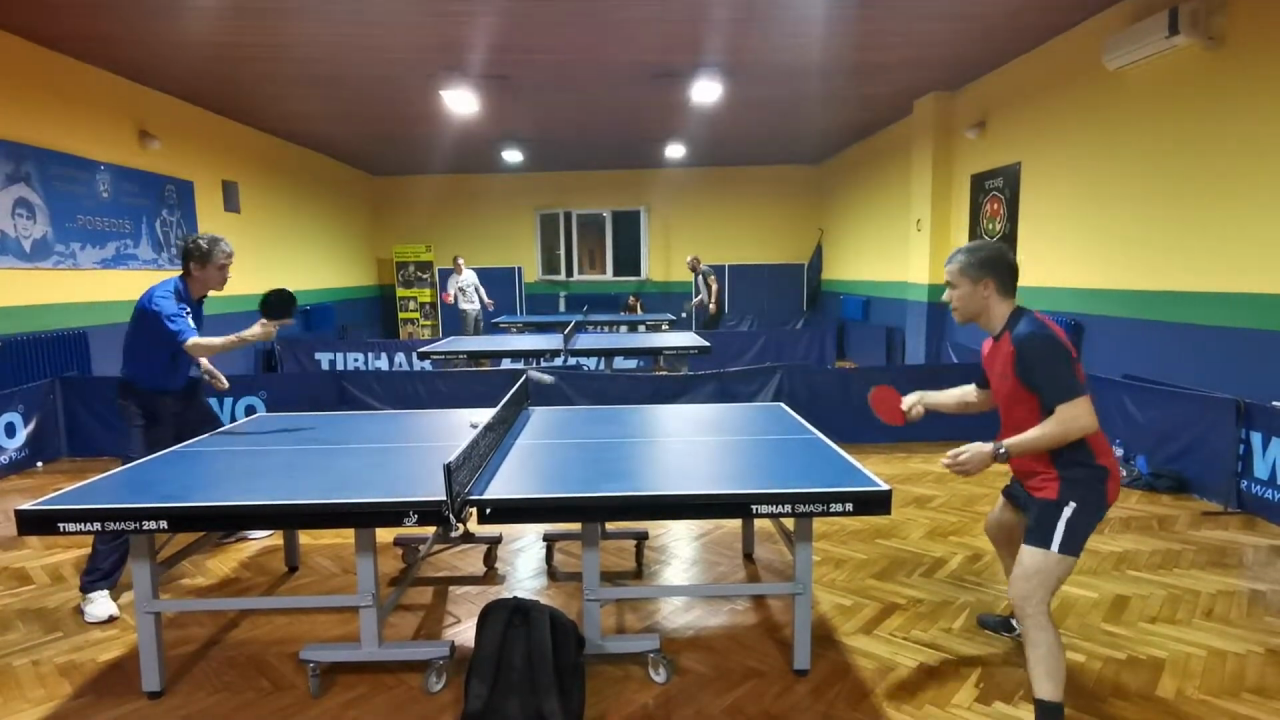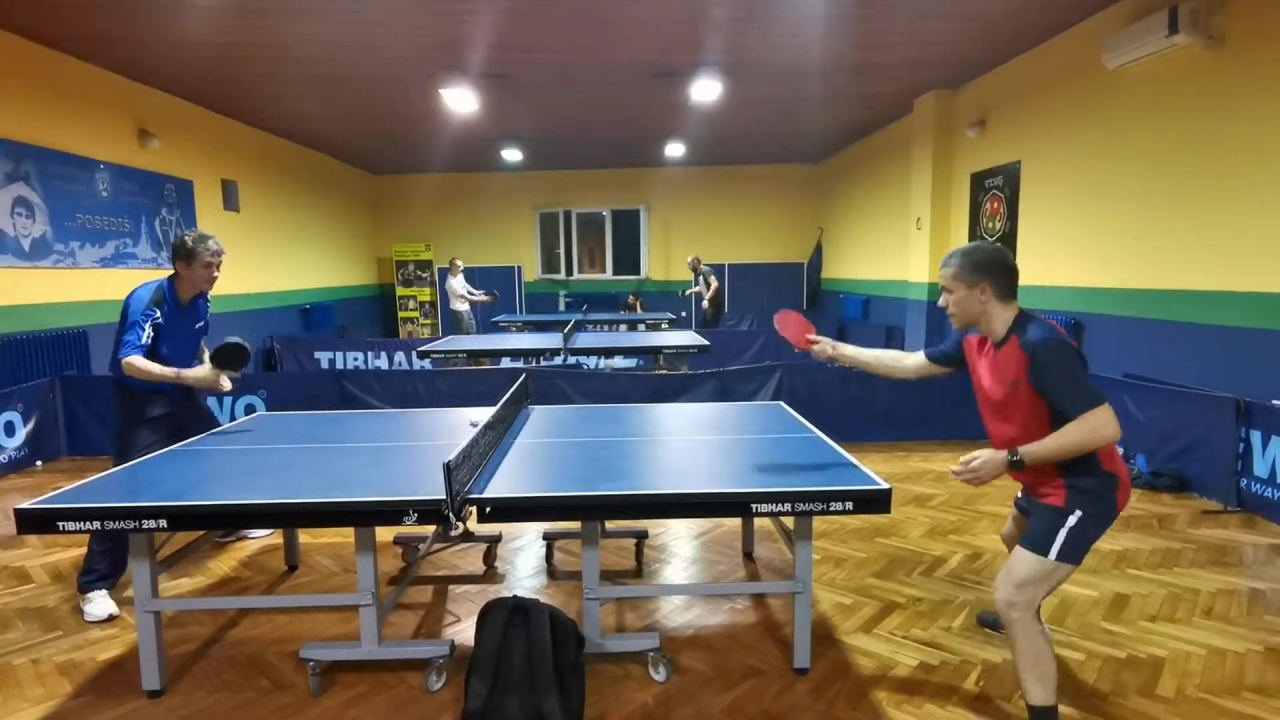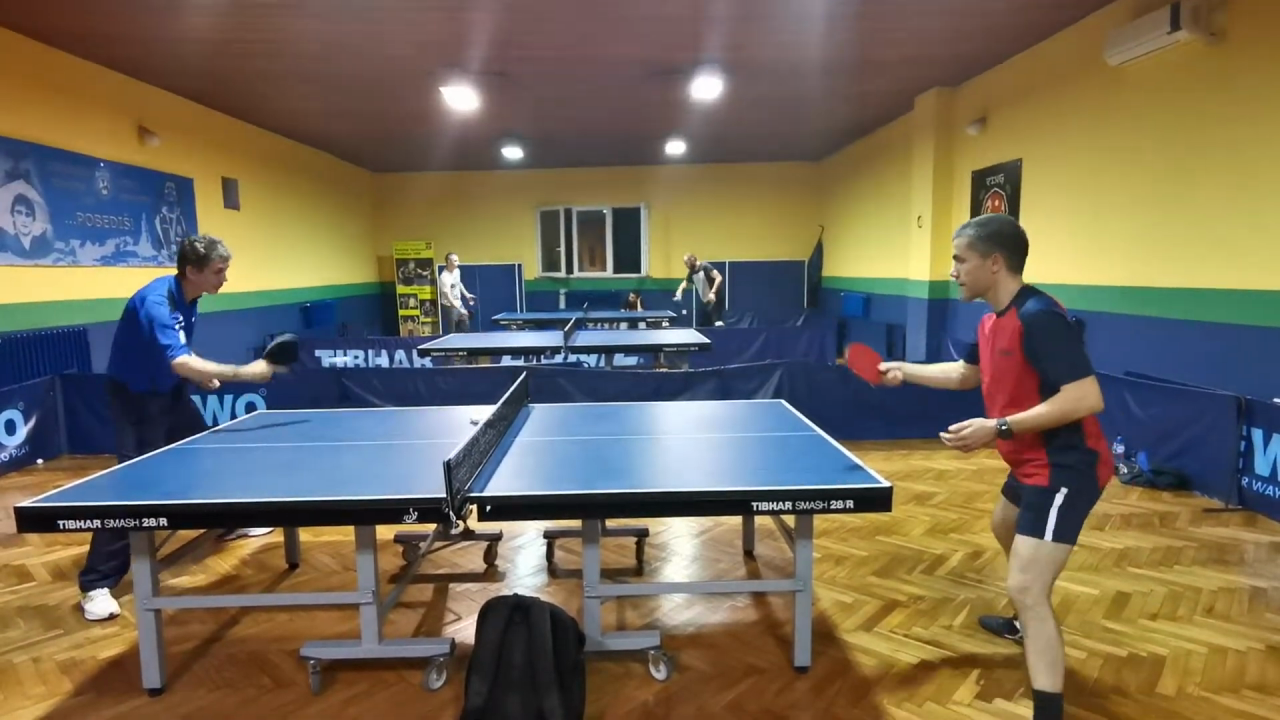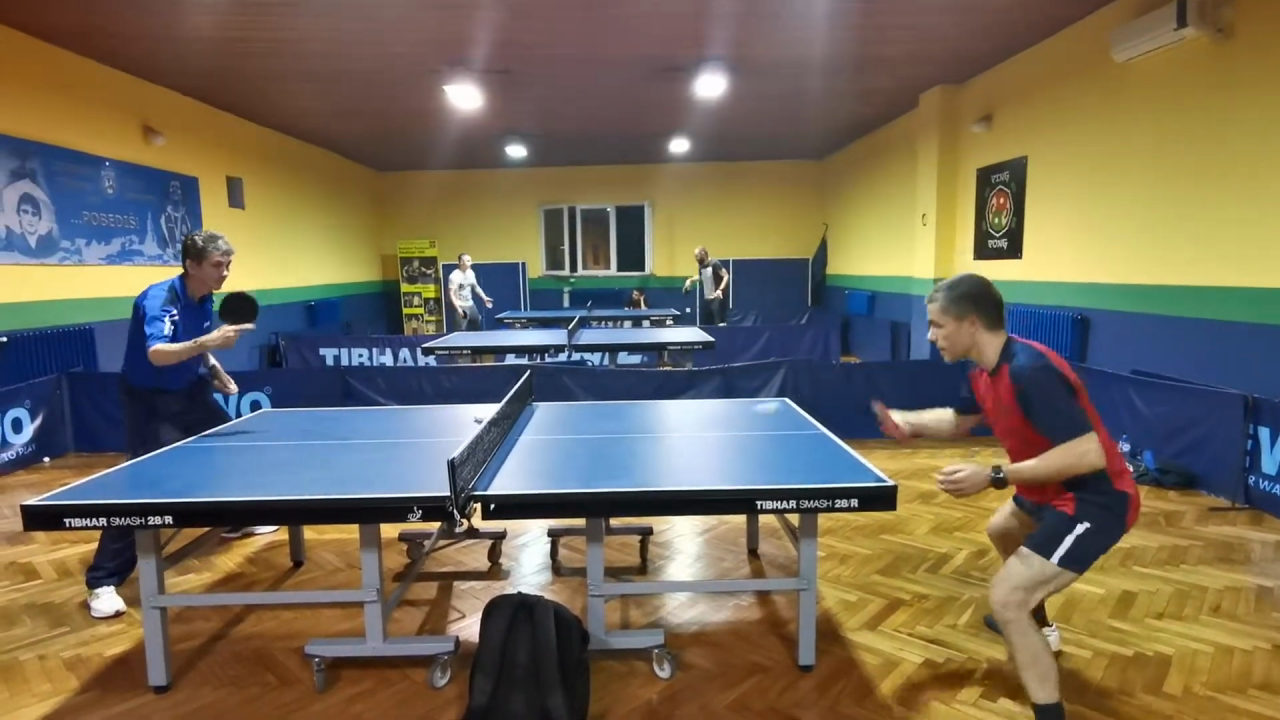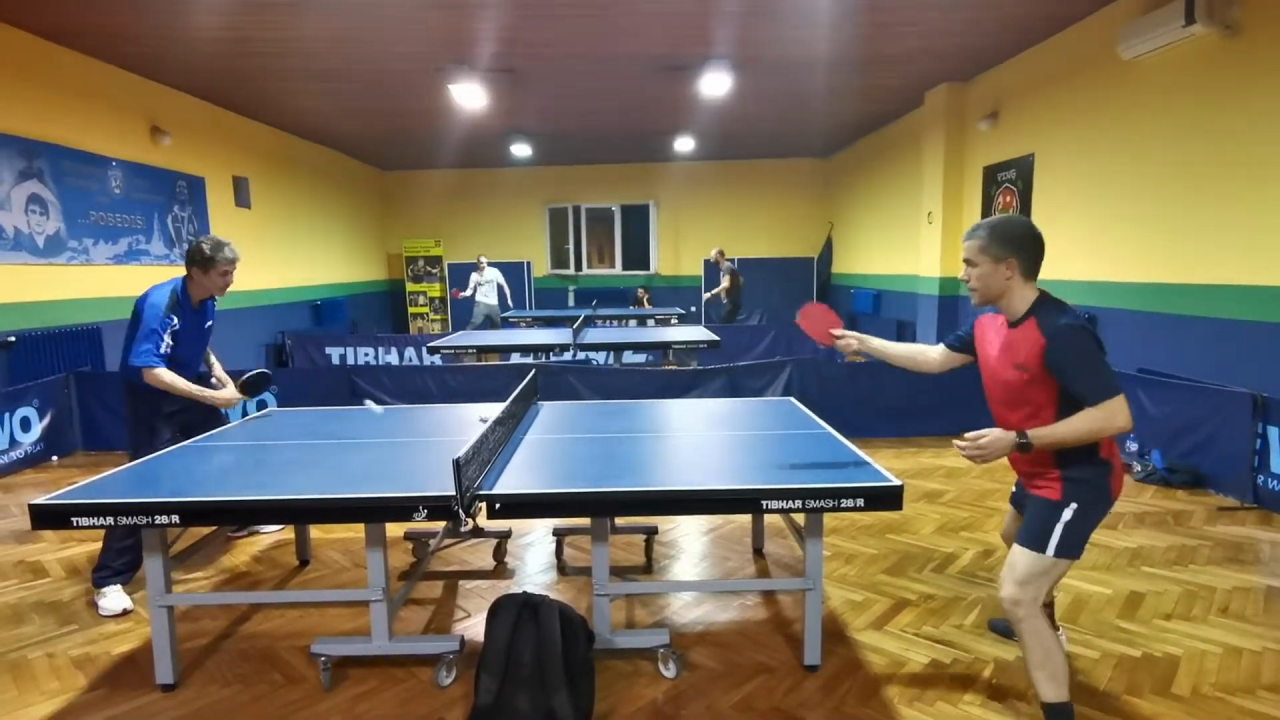
dt=0.4s
person 1, frame 1
left shoulder: (1032, 339)
right shoulder: (996, 342)
left elbow: (1081, 420)
right elbow: (981, 396)
left wrist: (996, 452)
right wrist: (925, 399)
left hip: (1075, 483)
right hip: (1040, 474)
left knee: (1027, 597)
right knee: (999, 529)
right ankle: (1023, 624)
person 1, frame 2
left shoulder: (1041, 345)
right shoulder: (975, 342)
left elbow: (1104, 428)
right elbow: (913, 365)
left wrist: (1010, 460)
right wrist: (839, 350)
left hip: (1085, 491)
right hip: (1047, 482)
left knee: (1013, 598)
right knee: (1013, 540)
right ankle: (1026, 625)
person 1, frame 3
left shoulder: (1040, 317)
right shoulder: (993, 320)
left elbow: (1088, 398)
right elbow: (965, 374)
left wrist: (998, 428)
right wrist: (905, 370)
left hip: (1065, 469)
right hip: (1032, 463)
left knee: (1026, 587)
right knee: (1005, 529)
right ankle: (1026, 625)
person 1, frame 4
left shoulder: (1030, 370)
right shoulder: (985, 371)
left elbow: (1087, 454)
right elbow: (958, 419)
left wrist: (993, 476)
right wrist: (909, 420)
left hip: (1095, 503)
right hip: (1055, 493)
left knee: (1004, 598)
right knee: (1001, 532)
right ankle: (1039, 629)
person 1, frame 5
left shoulder: (1063, 332)
right shoulder: (988, 324)
left elbow: (1116, 416)
right elbow: (936, 359)
left wrist: (1016, 440)
right wrist: (862, 343)
left hip: (1075, 482)
right hip: (1039, 475)
left knee: (1016, 594)
right knee: (1016, 538)
right ankle: (1042, 629)
person 2, frame 1
left shoulder: (193, 296)
right shoulder: (163, 300)
right elbow: (191, 345)
left wrist: (205, 366)
right wrist: (245, 338)
left hip: (182, 392)
right hip: (145, 400)
right ankle: (96, 587)
person 2, frame 2
left shoulder: (200, 301)
right shoulder: (145, 301)
right elbow: (130, 363)
left wrist: (212, 369)
right wrist: (187, 375)
left hip: (182, 396)
right hip: (142, 401)
right ankle: (94, 586)
person 2, frame 3
left shoulder: (188, 296)
right shoulder: (157, 302)
right elbow: (181, 362)
left wrist: (204, 369)
right wrist: (241, 373)
left hip: (170, 390)
right hip: (136, 397)
right ankle: (96, 584)
person 2, frame 4
left shoulder: (205, 299)
right shoulder: (158, 300)
right elbow: (157, 353)
left wrist: (215, 369)
right wrist: (207, 342)
left hip: (190, 392)
right hip: (150, 398)
right ankle: (103, 582)
person 2, frame 5
left shoulder: (208, 301)
right shoulder: (159, 303)
right elbow: (150, 371)
left wrist: (216, 369)
right wrist: (213, 396)
left hip: (195, 393)
right hip: (152, 398)
right ankle: (109, 581)
